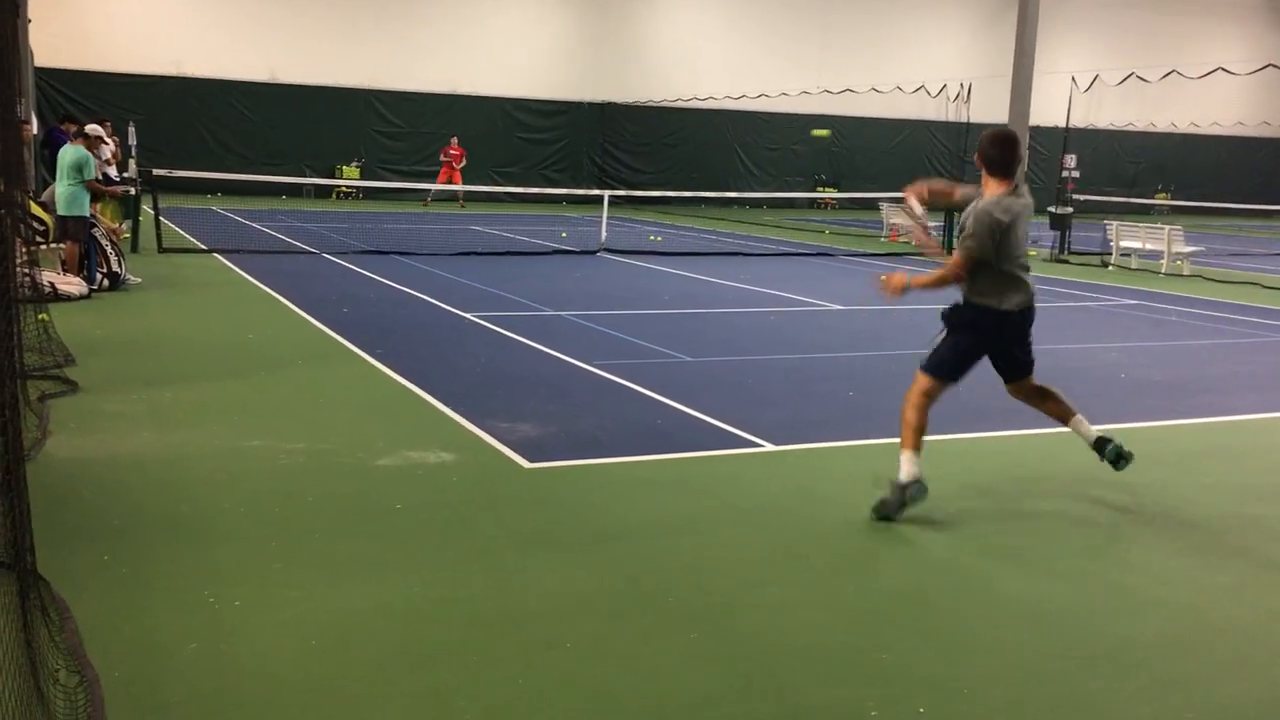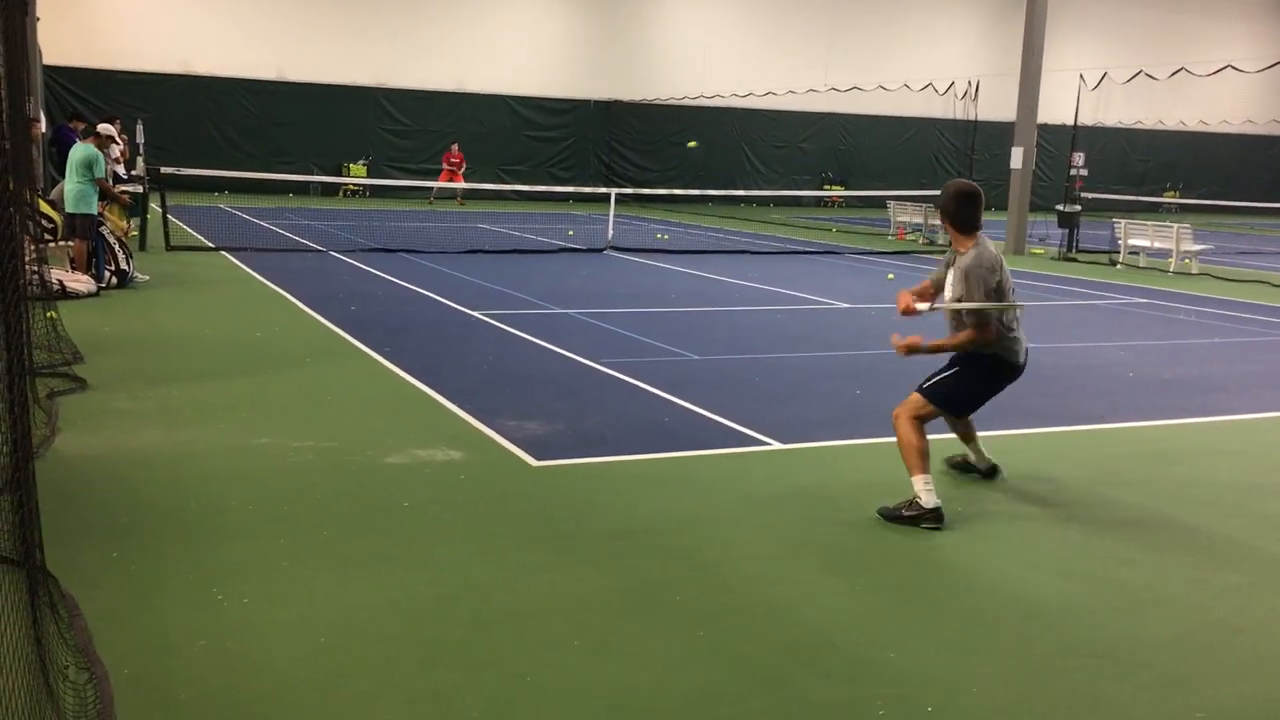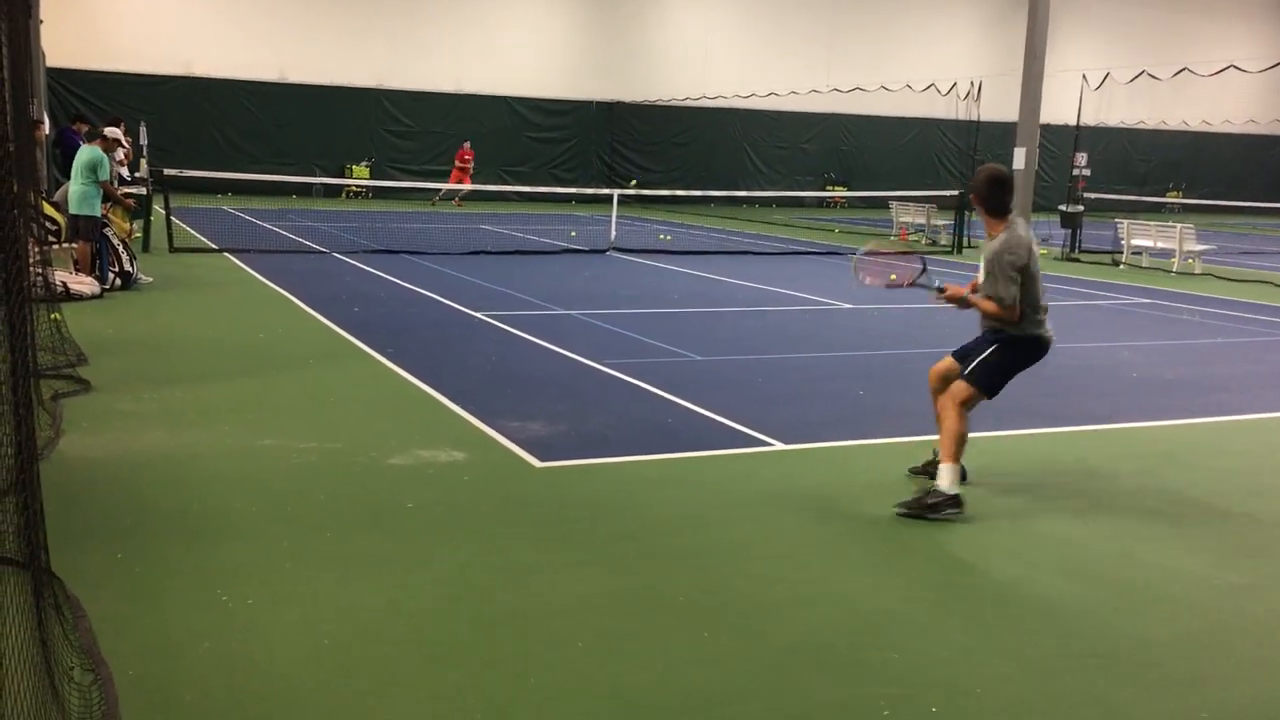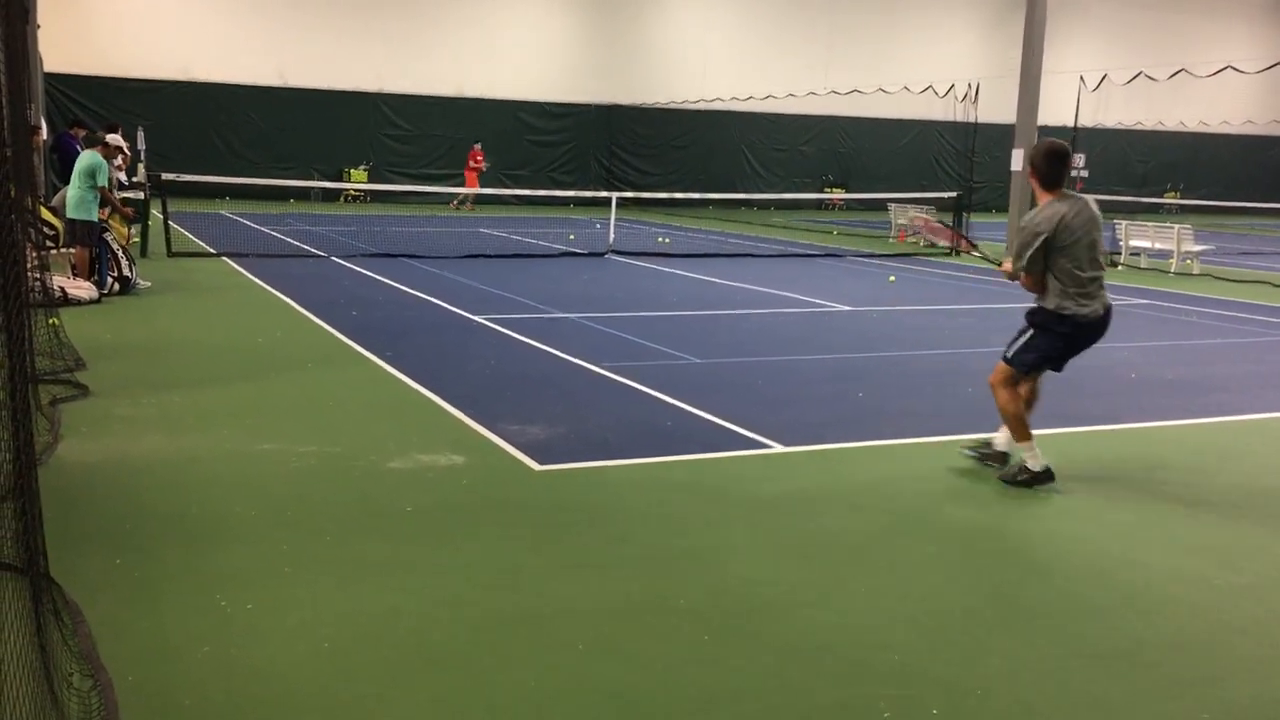
dt=0.2s
person 1, frame 1
left shoulder: (985, 212)
right shoulder: (1016, 194)
left elbow: (955, 273)
right elbow: (958, 194)
left wrist: (908, 283)
right wrist: (926, 189)
left hip: (985, 317)
right hip: (1016, 312)
left knee: (920, 393)
right knee: (1024, 387)
left ankle: (907, 481)
right ankle: (1097, 438)
person 1, frame 2
left shoulder: (975, 268)
right shoulder: (962, 253)
left elbow: (980, 336)
right elbow: (930, 288)
left wrist: (924, 347)
right wrist: (910, 296)
left hip: (992, 360)
right hip: (987, 354)
left knee: (906, 416)
right knee: (932, 394)
left ankle: (926, 504)
right ankle: (980, 459)
person 1, frame 3
left shoulder: (1003, 251)
right shoulder: (1016, 227)
left elbow: (1007, 313)
left wrist: (966, 299)
right wrist: (973, 289)
left hip: (1016, 339)
right hip: (1024, 335)
left knee: (953, 400)
right knee: (939, 376)
left ankle: (944, 492)
right ankle: (948, 465)
person 1, frame 4
left shoulder: (1034, 224)
right shoulder: (1088, 206)
left elbow: (1033, 285)
left wrist: (1013, 271)
left hip: (1062, 319)
right hip: (1097, 314)
left knee: (1000, 379)
right knee: (1029, 371)
left ankle: (1035, 465)
right ankle: (999, 443)
